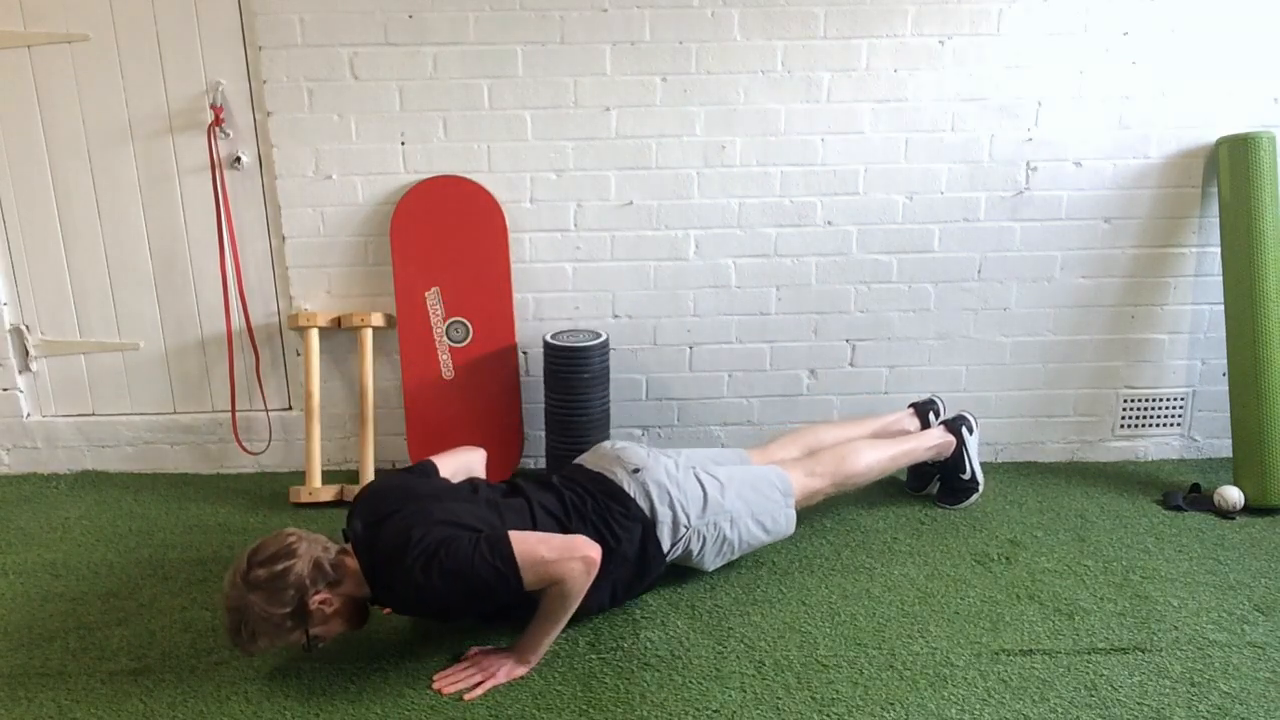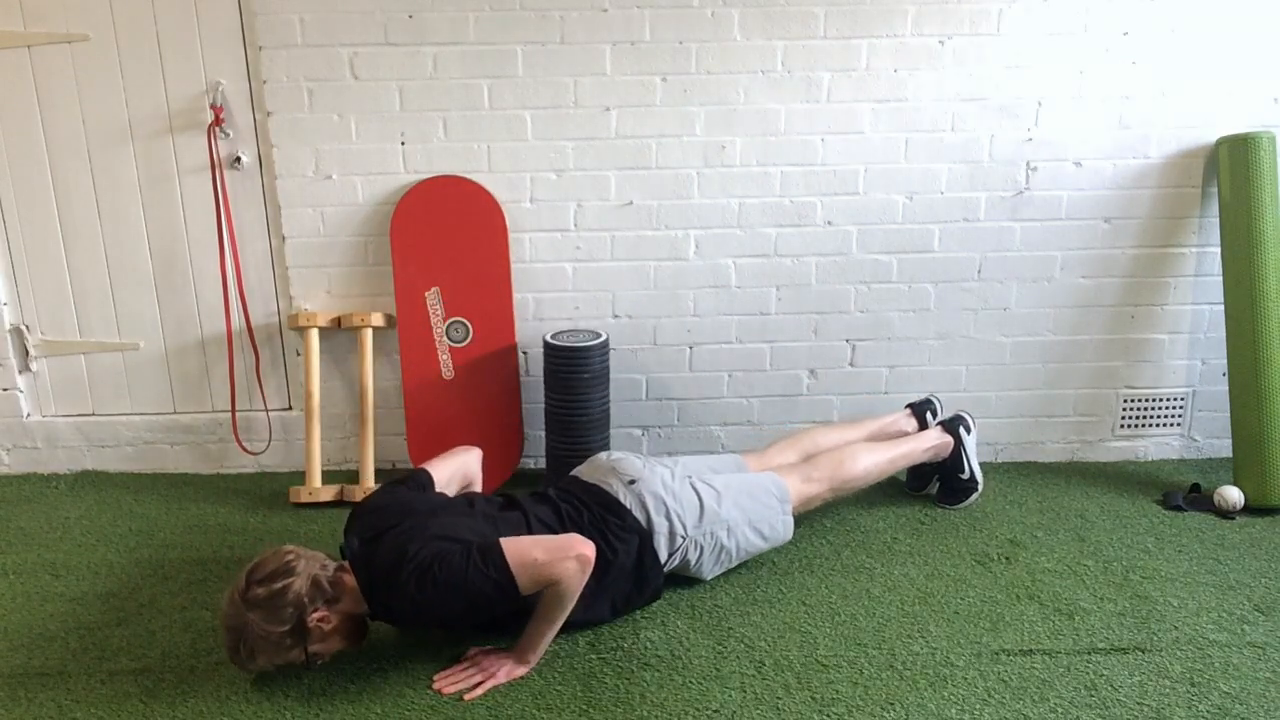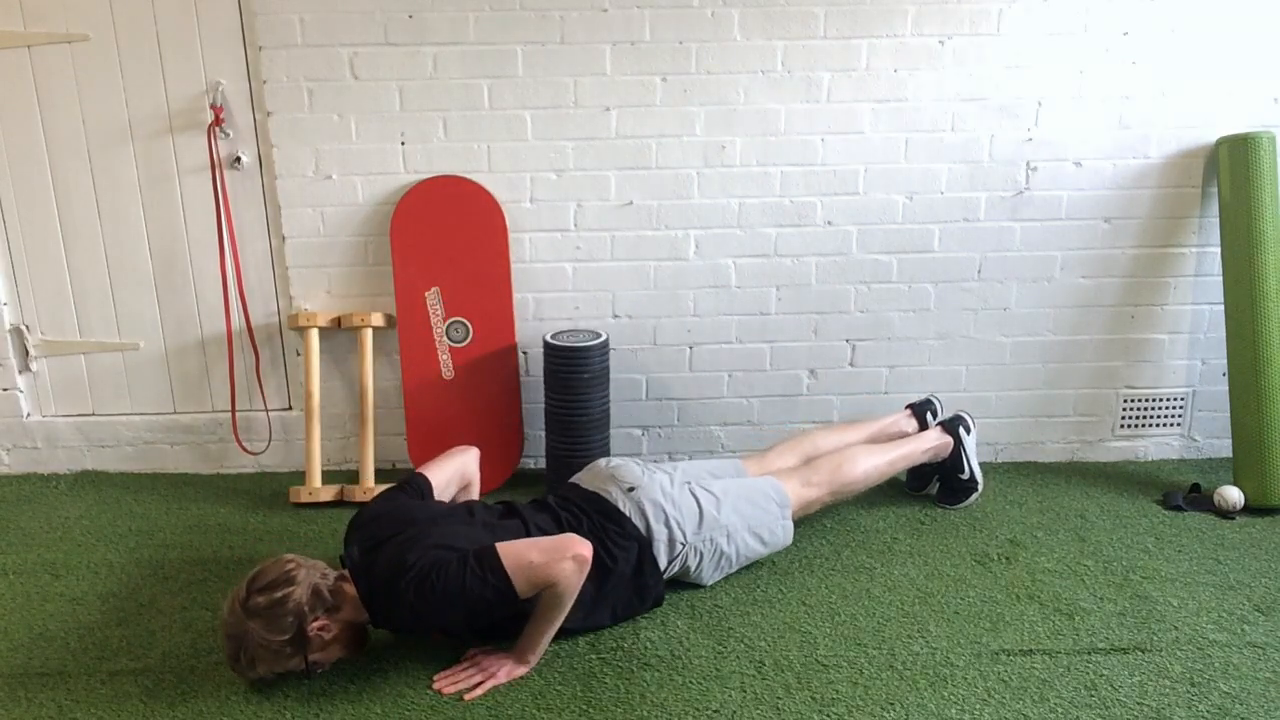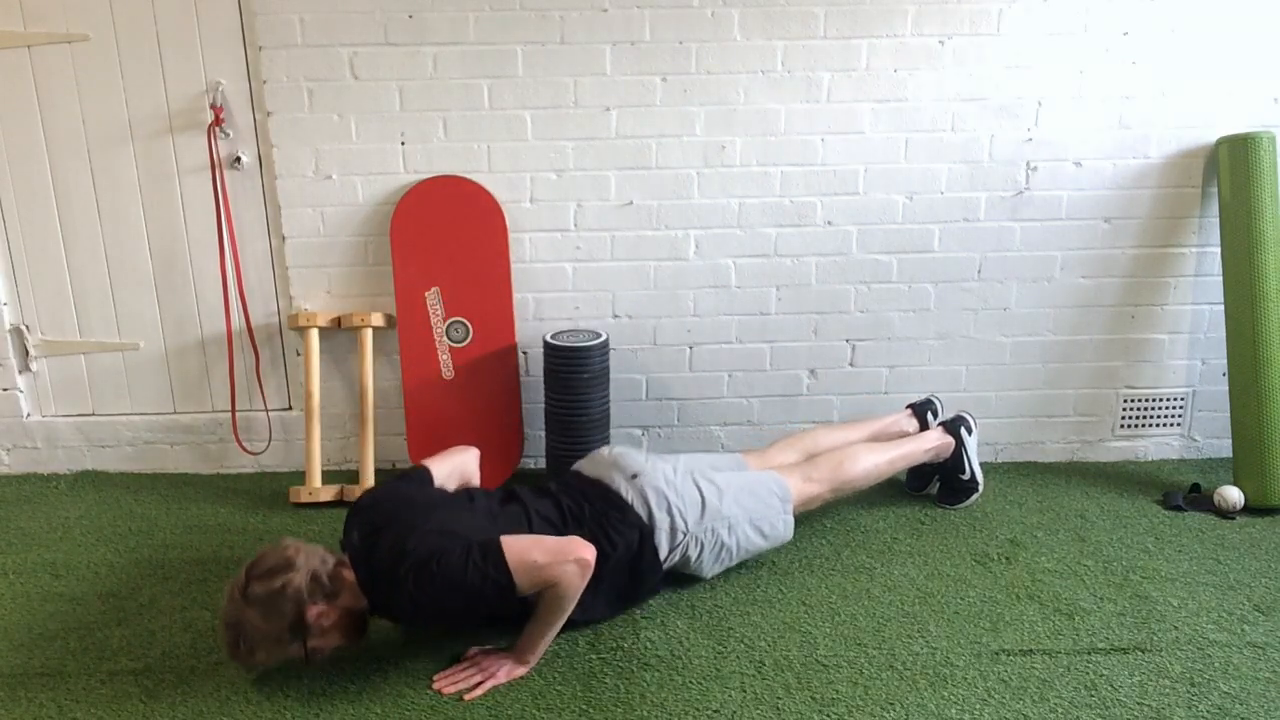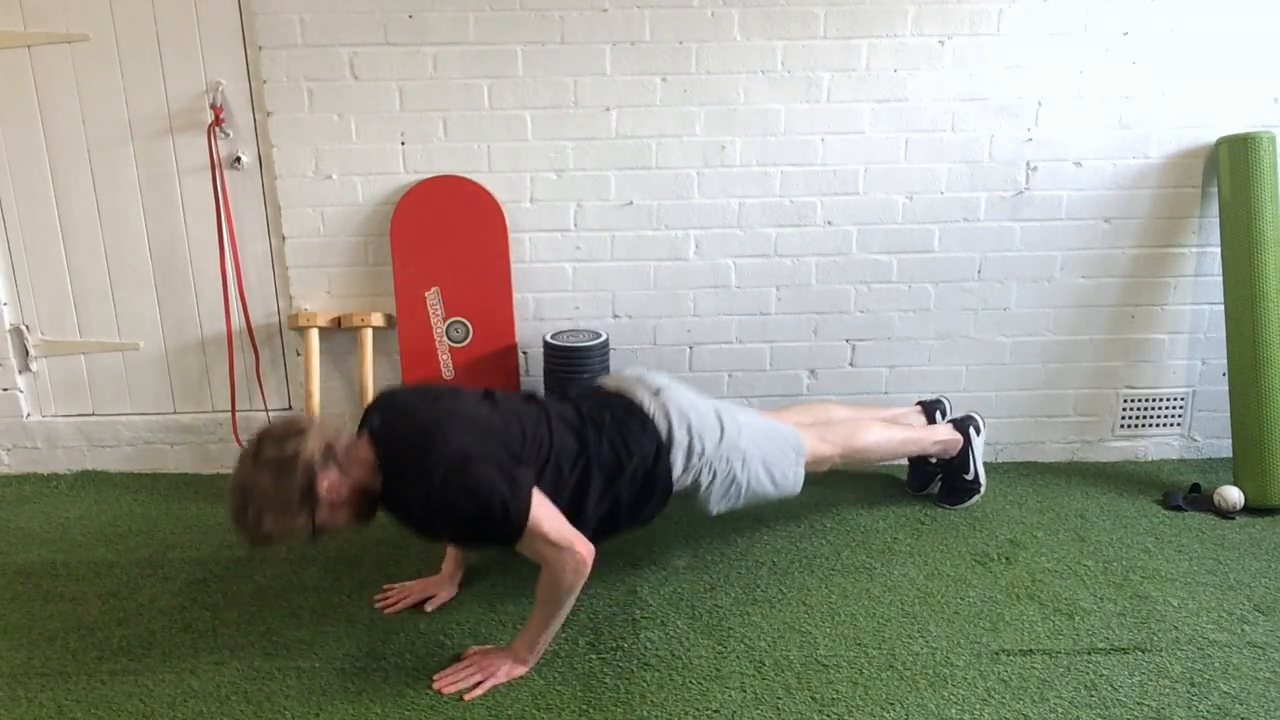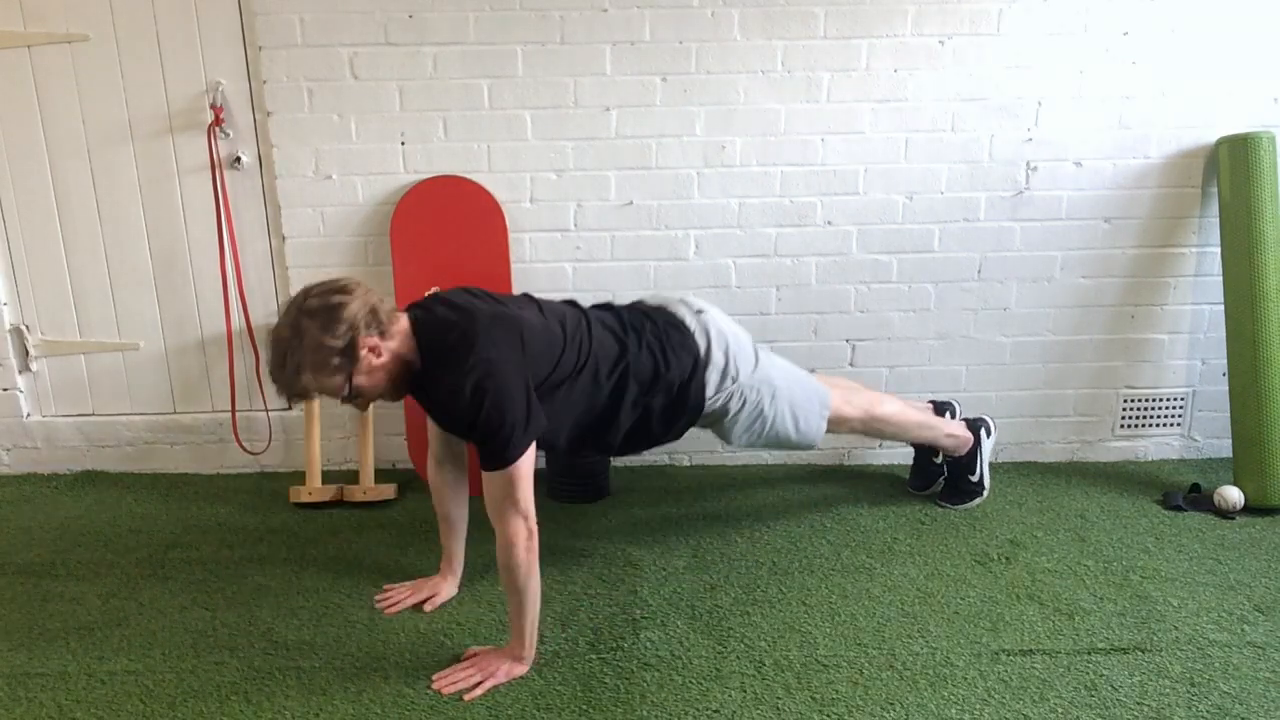
dt=0.3s
person 1, frame 1
left shoulder: (419, 569)
right shoulder: (376, 508)
left elbow: (579, 558)
right elbow: (470, 456)
left wrist: (522, 657)
left hip: (650, 516)
right hip: (611, 472)
left knee: (805, 480)
right knee: (771, 459)
left ankle: (945, 440)
right ankle: (915, 417)
person 1, frame 2
left shoulder: (416, 580)
right shoulder: (375, 521)
left elbow: (573, 557)
right elbow: (466, 456)
left wrist: (522, 657)
left hip: (649, 528)
right hip: (613, 481)
left knee: (803, 486)
right knee: (769, 466)
left ankle: (942, 440)
right ankle: (914, 419)
person 1, frame 3
left shoulder: (417, 592)
right shoulder: (372, 530)
left elbow: (569, 557)
right elbow: (463, 457)
left wrist: (521, 657)
left hip: (647, 533)
right hip: (611, 487)
left knee: (803, 491)
right knee: (766, 468)
left ankle: (942, 443)
right ankle: (911, 420)
person 1, frame 4
left shoulder: (415, 575)
right shoulder: (372, 520)
left elbow: (574, 559)
right elbow: (463, 457)
left wrist: (521, 657)
left hip: (647, 522)
right hip: (611, 478)
left knee: (803, 485)
right knee: (771, 464)
left ankle: (943, 444)
right ankle: (914, 419)
person 1, frame 5
left shoulder: (445, 465)
right shoulder: (383, 426)
left elbow: (573, 552)
left wrist: (520, 657)
right wrist: (450, 572)
left hip: (662, 440)
right hip: (628, 407)
left knee: (819, 449)
right knee: (790, 431)
left ankle: (952, 440)
right ankle: (921, 412)
person 1, frame 6
left shoulder: (478, 369)
right shoulder: (422, 335)
left elbow: (517, 525)
right elbow: (449, 454)
left wrist: (518, 653)
right wrist: (448, 572)
left hip: (696, 363)
right hip: (659, 335)
left knee: (834, 411)
right knee: (816, 402)
left ankle: (960, 438)
right ankle: (937, 416)
